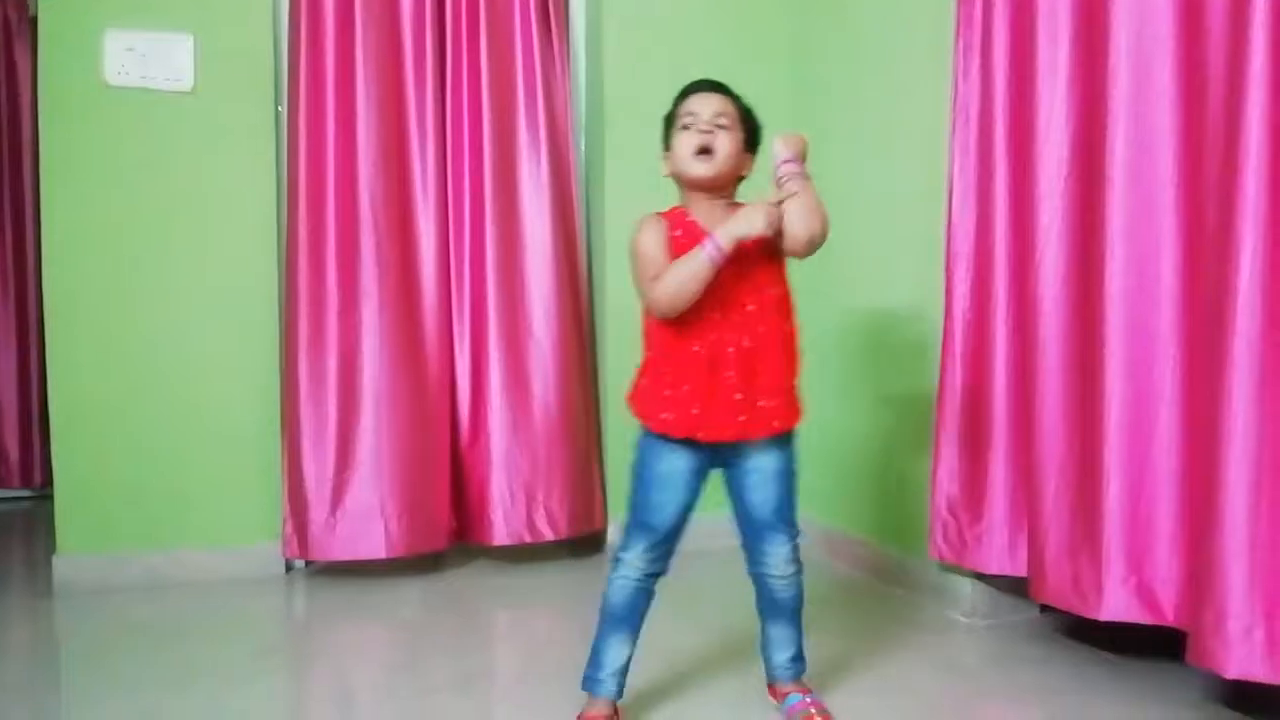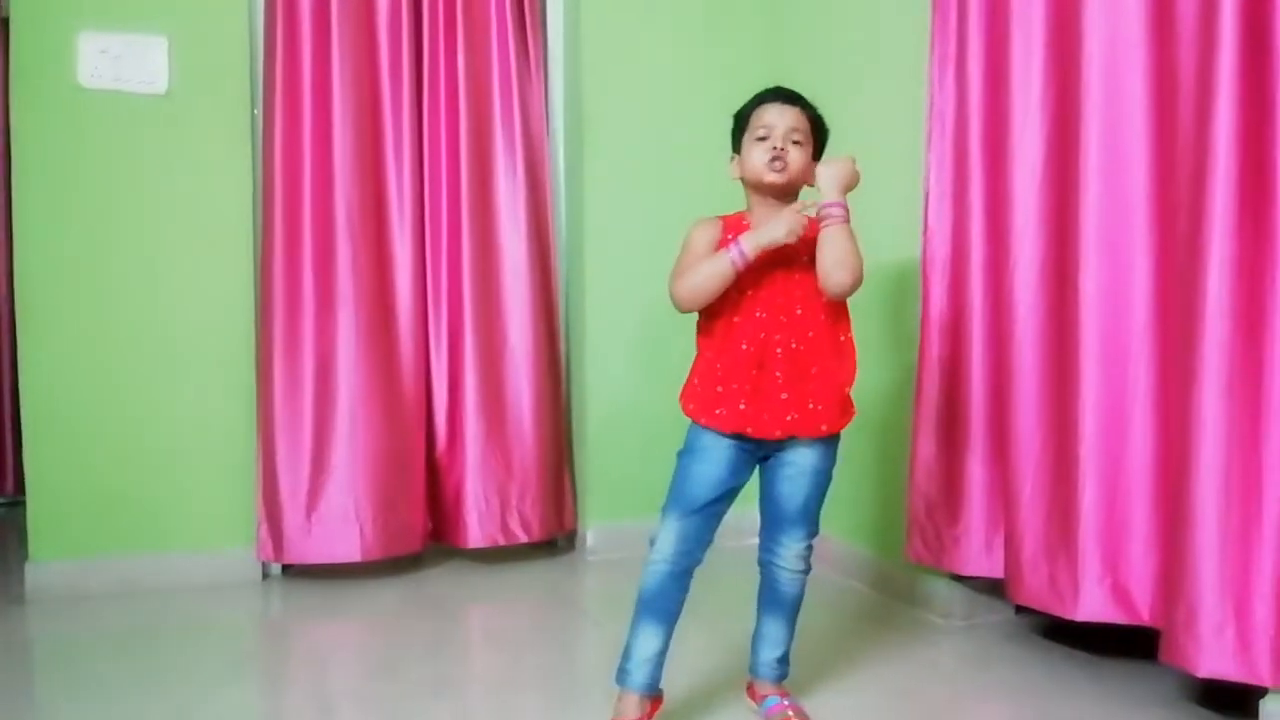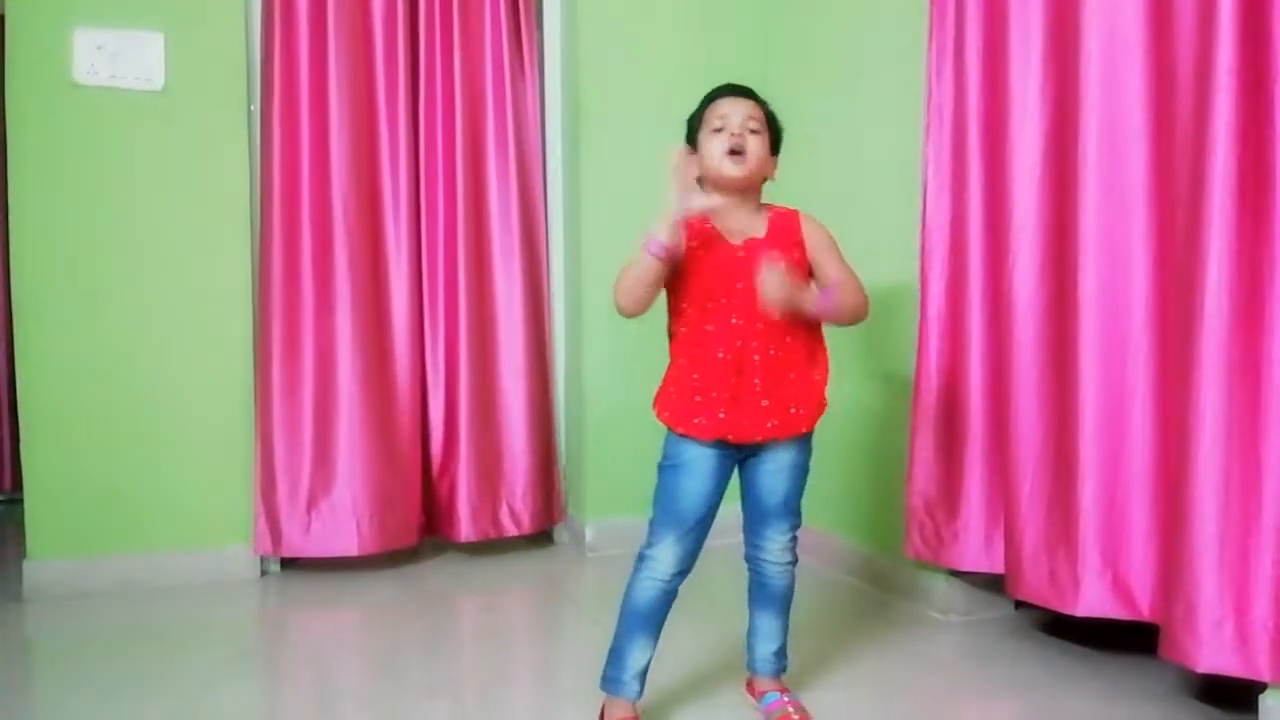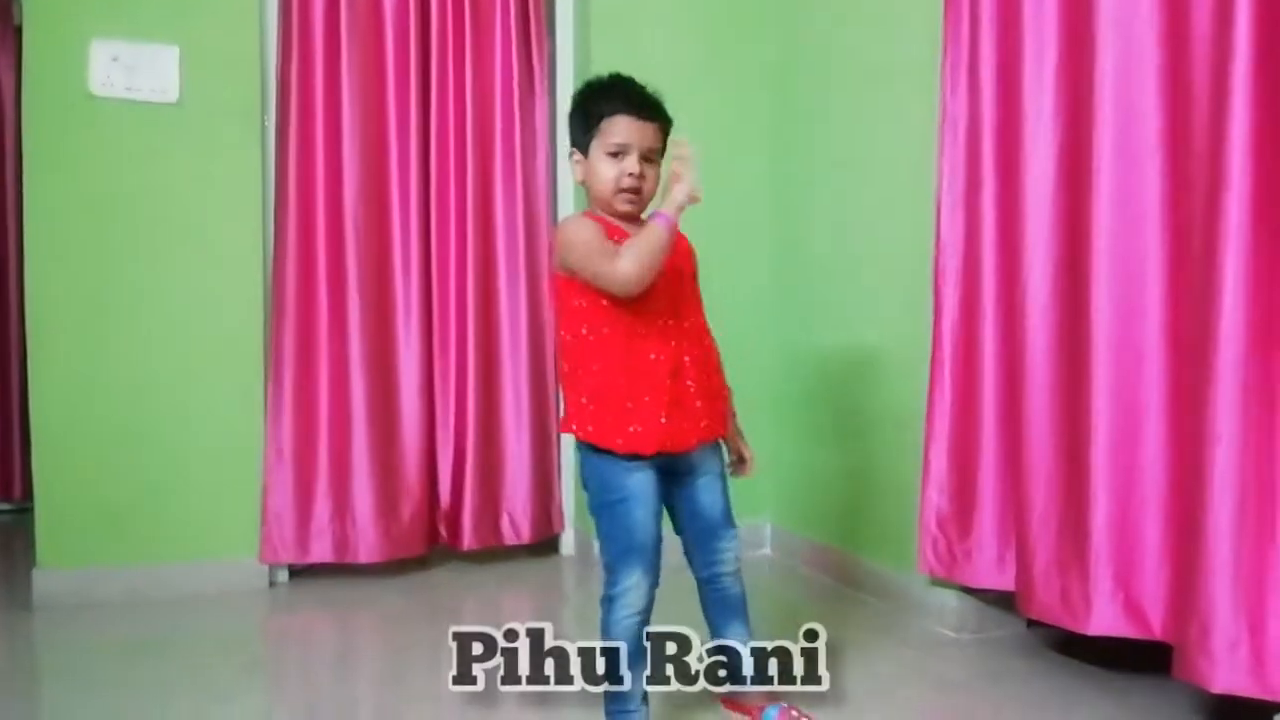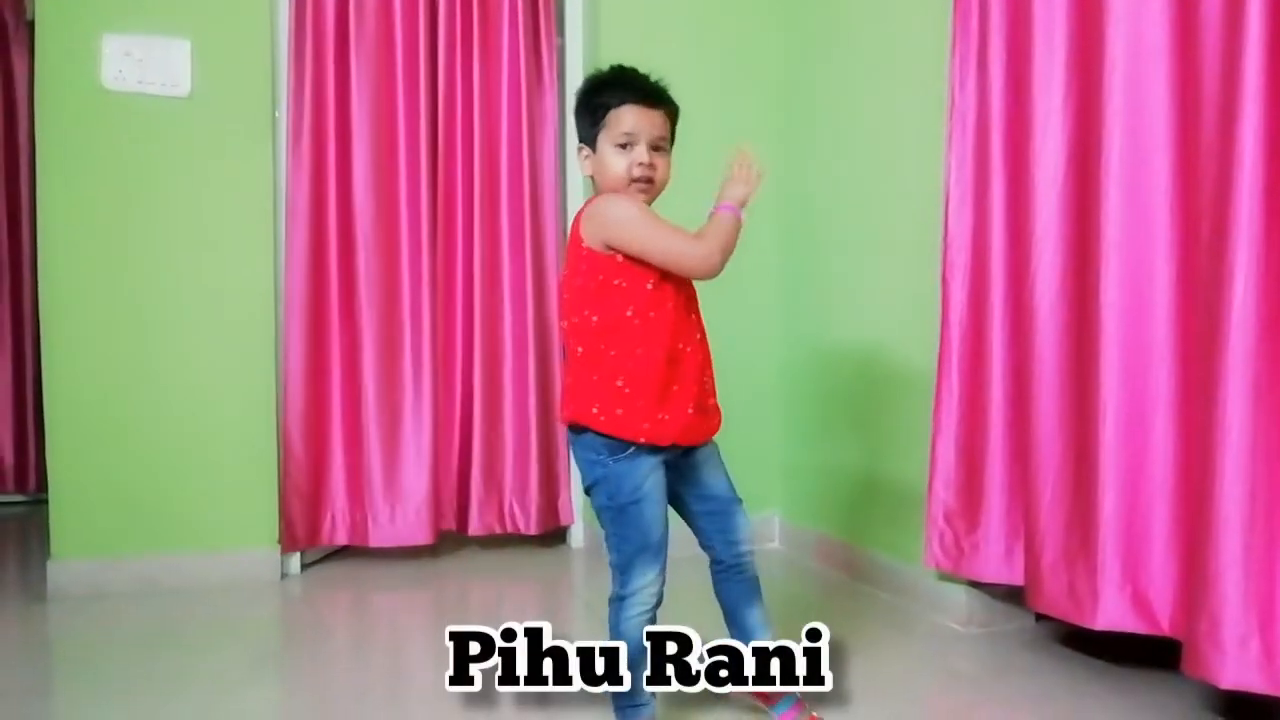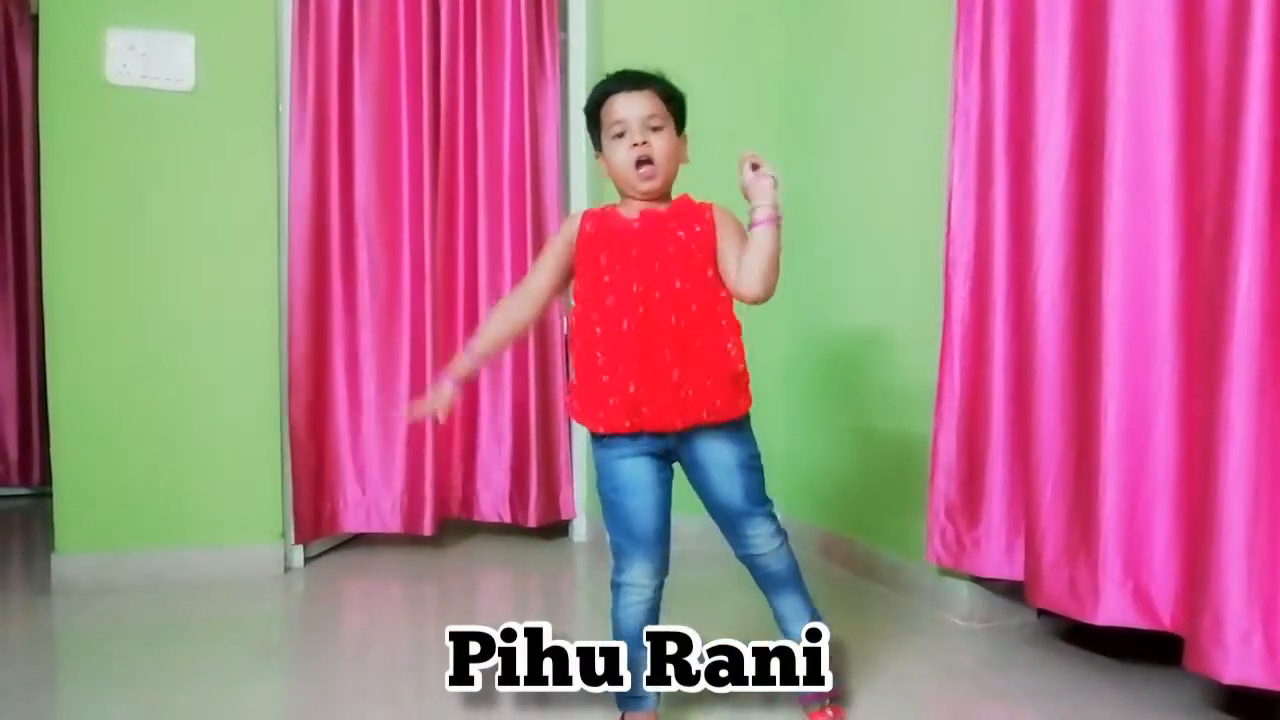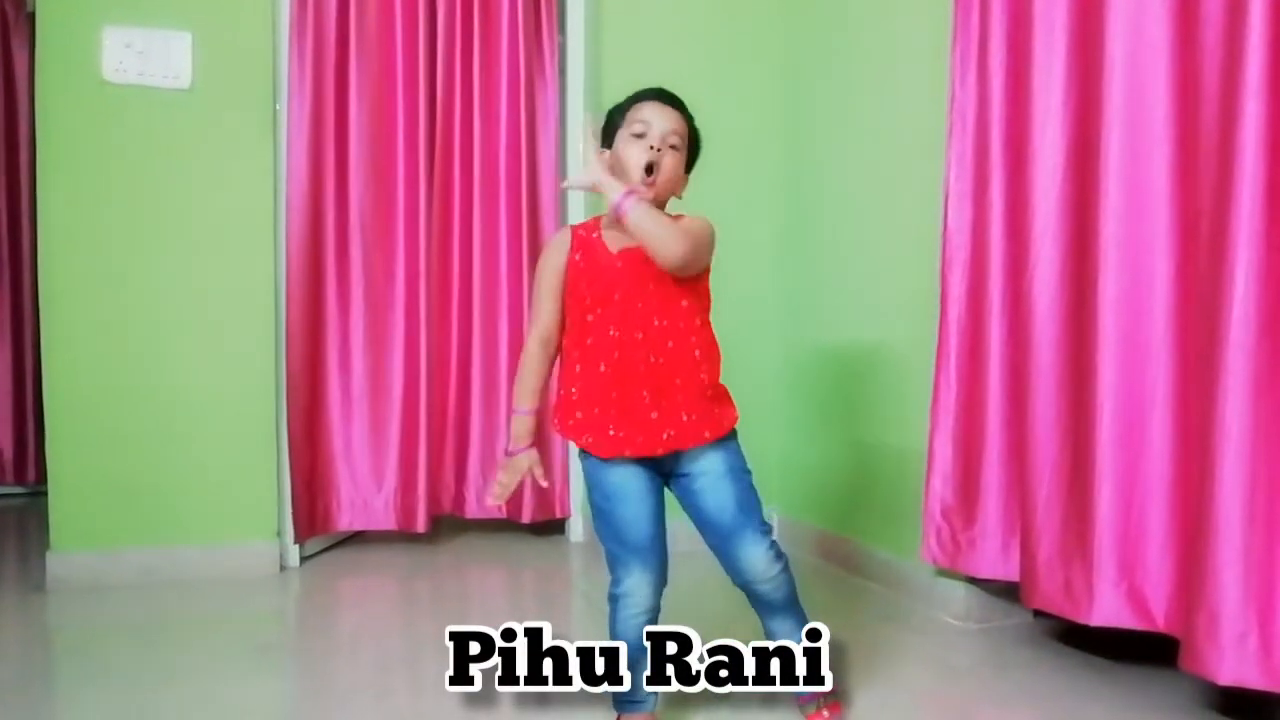
dt=0.7s
person 1, frame 1
left shoulder: (768, 223)
right shoulder: (656, 230)
left elbow: (809, 235)
right elbow: (665, 298)
left wrist: (791, 166)
right wrist: (731, 233)
left hip: (763, 428)
right hip: (675, 429)
left knee: (778, 559)
right knee: (638, 559)
person 1, frame 2
left shoulder: (824, 233)
right shoulder: (713, 232)
left elbow: (841, 282)
right elbow: (684, 294)
left wrist: (835, 196)
right wrist: (758, 239)
left hip: (807, 427)
right hip: (722, 421)
left knee: (789, 557)
right knee: (673, 547)
person 1, frame 3
left shoulder: (800, 230)
right shoulder: (678, 233)
left elbow: (854, 303)
right elbow: (627, 301)
left wrist: (802, 297)
right wrist: (669, 226)
left hip: (782, 424)
right hip: (697, 425)
left knee: (774, 553)
right knee: (662, 555)
person 1, frame 4
left shoulder: (676, 242)
right shoulder: (578, 235)
right elbow: (627, 274)
left wrist: (729, 423)
right wrist: (672, 202)
left hip: (692, 439)
right hip: (617, 445)
left knee: (721, 564)
right knee: (632, 587)
person 1, frame 5
left shoulder: (651, 235)
right shoulder: (608, 213)
right elbow: (703, 256)
right wrist: (733, 197)
left hip: (681, 430)
right hip: (617, 436)
left knee: (735, 541)
right knee: (641, 582)
person 1, frame 6
left shoulder: (710, 222)
right shoulder: (582, 231)
left elbow: (754, 286)
right elbow: (522, 305)
left wrist: (763, 203)
right wrist: (455, 376)
left hip: (713, 416)
right hip: (622, 428)
left knee: (761, 539)
right knee: (639, 572)
person 1, frame 7
left shoulder: (693, 233)
right shoulder: (566, 247)
left elbow: (673, 253)
right elbow: (541, 343)
left wrist: (610, 188)
right wrist: (521, 439)
left hip: (698, 431)
right hip: (609, 441)
left knee: (757, 555)
right knee: (636, 582)
